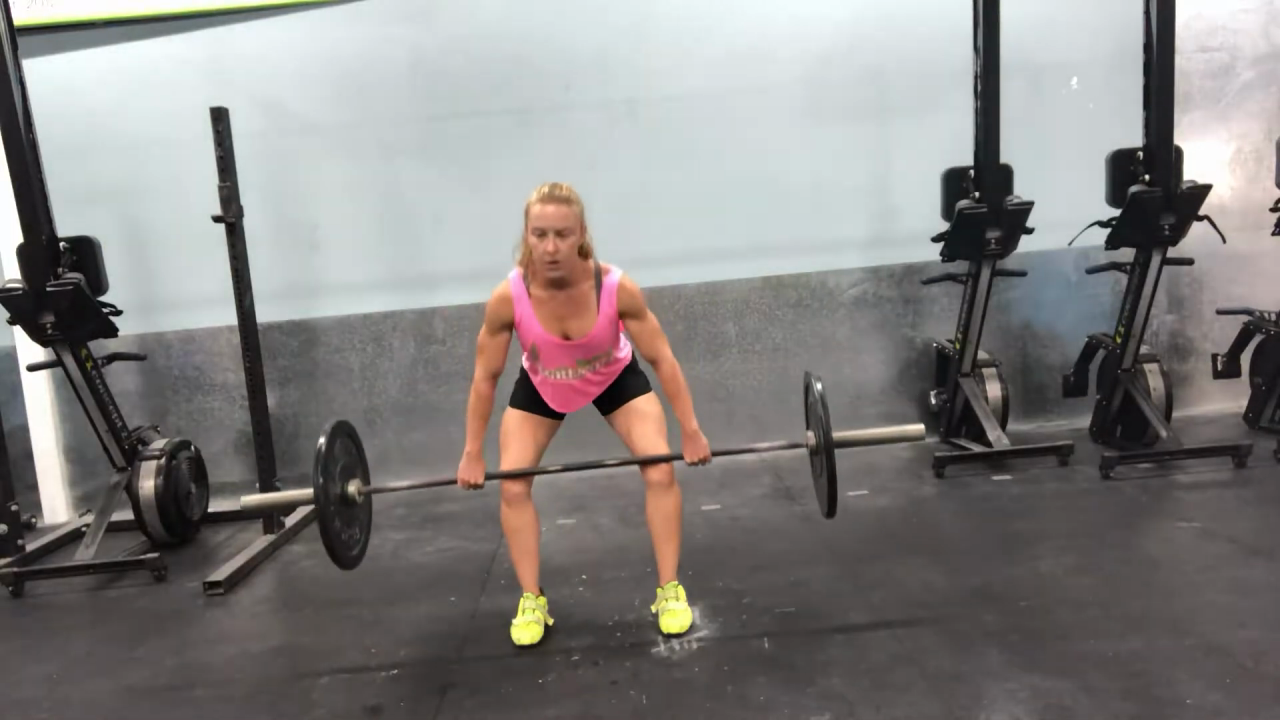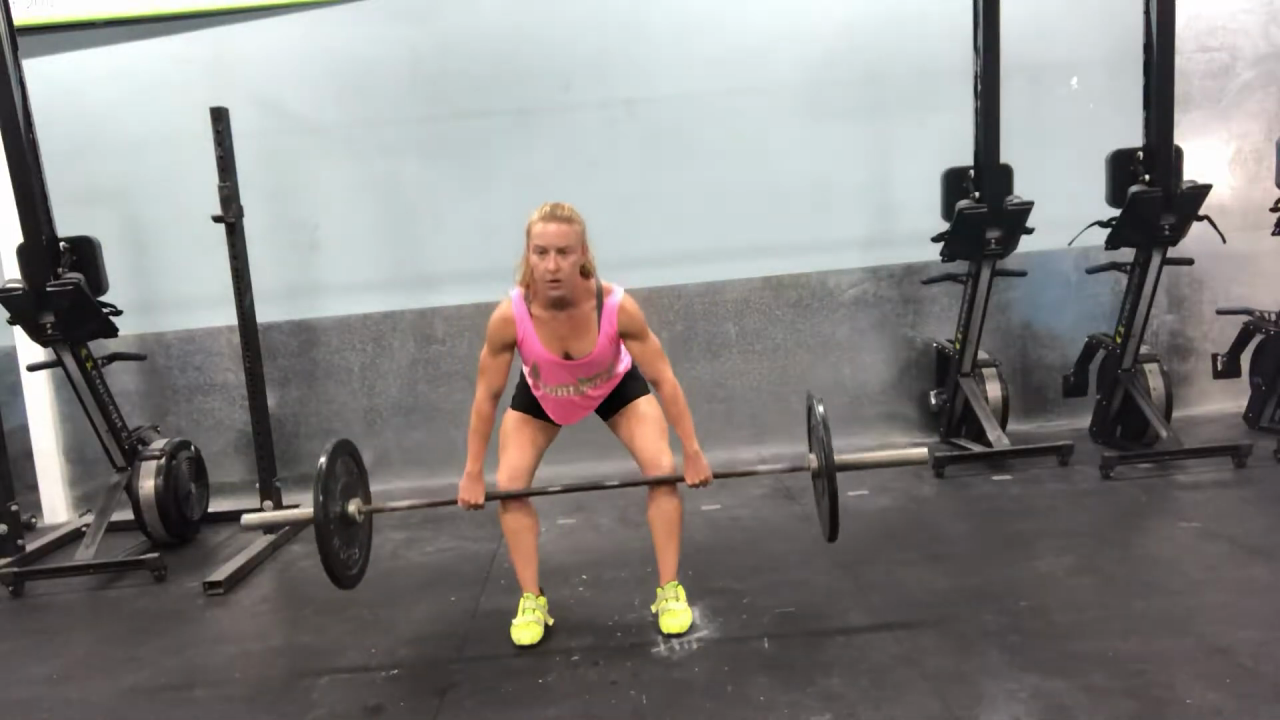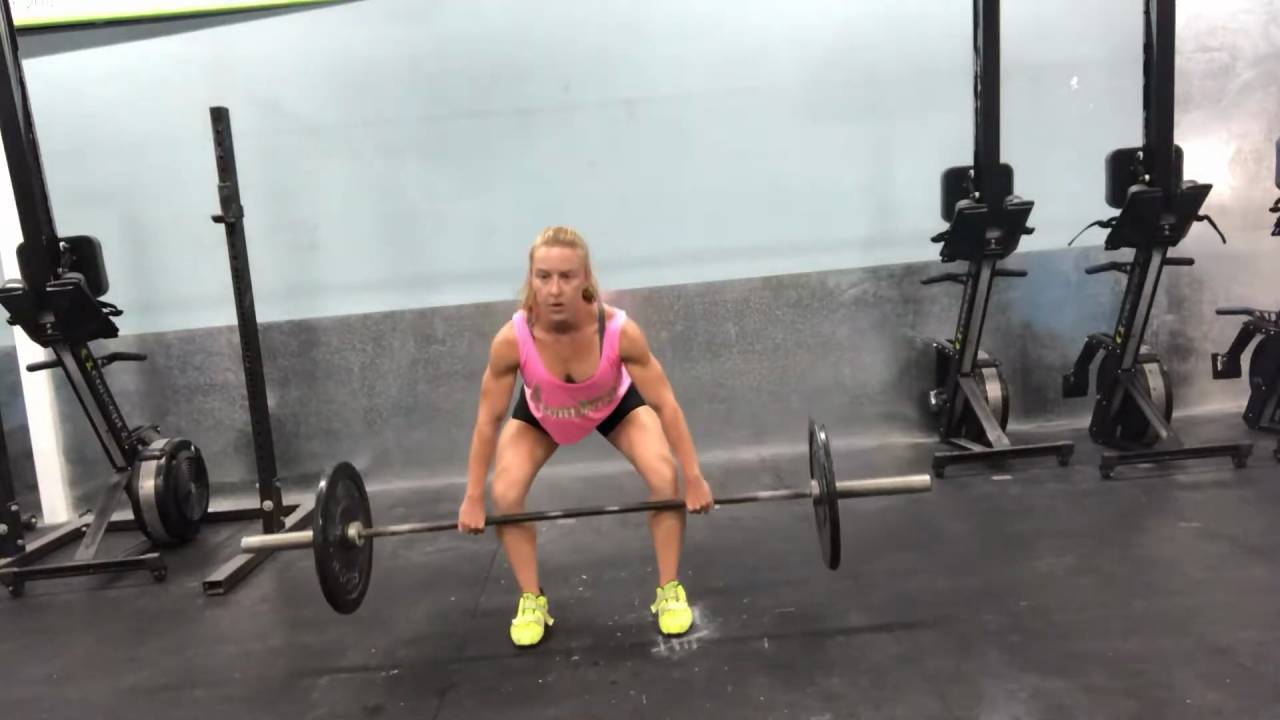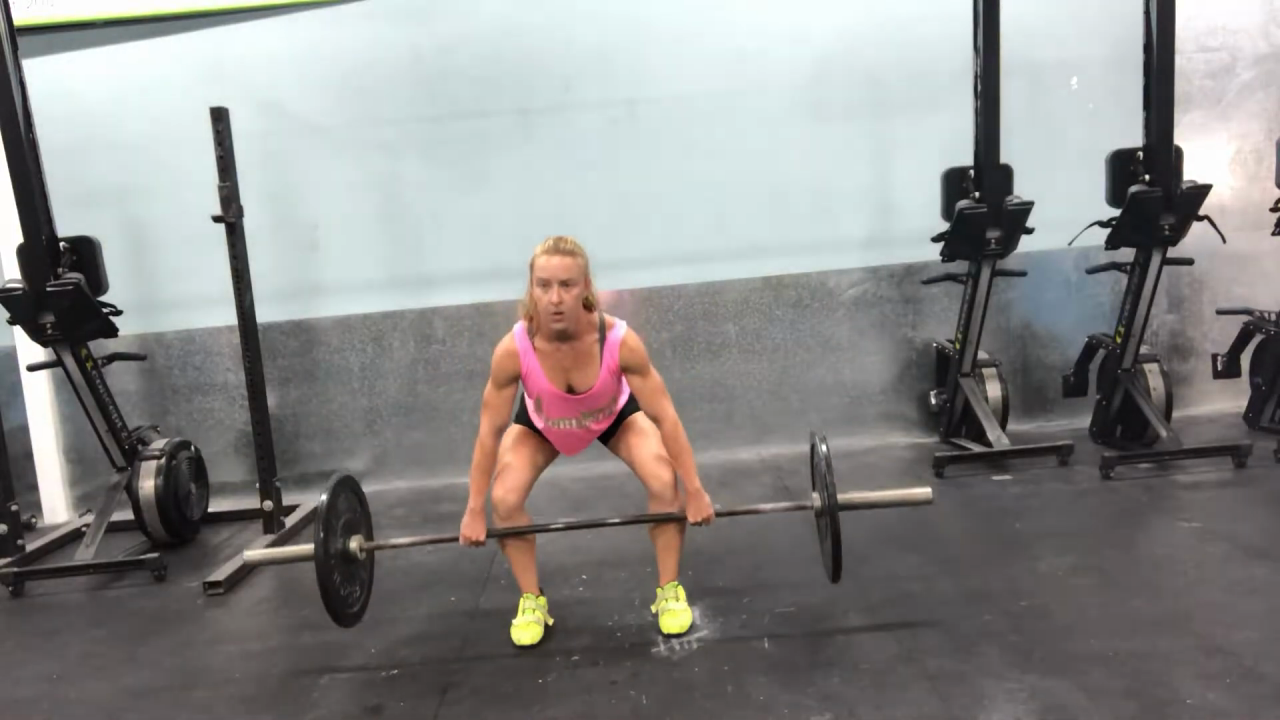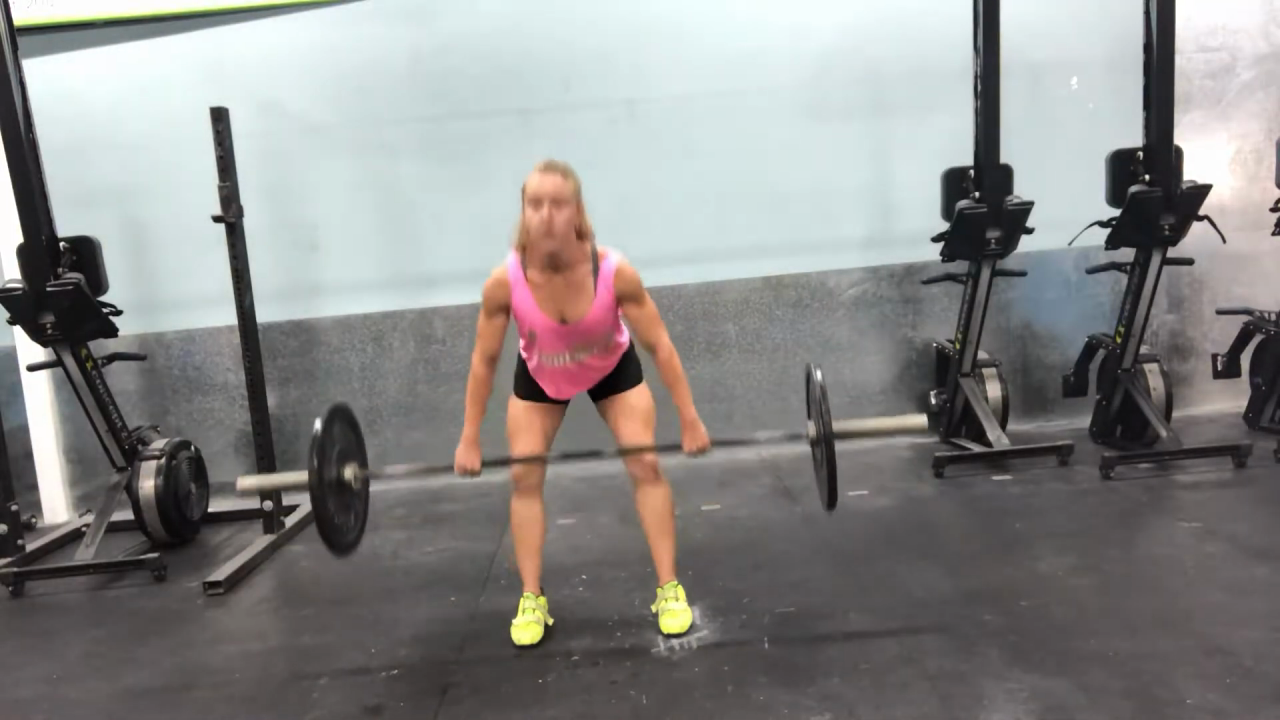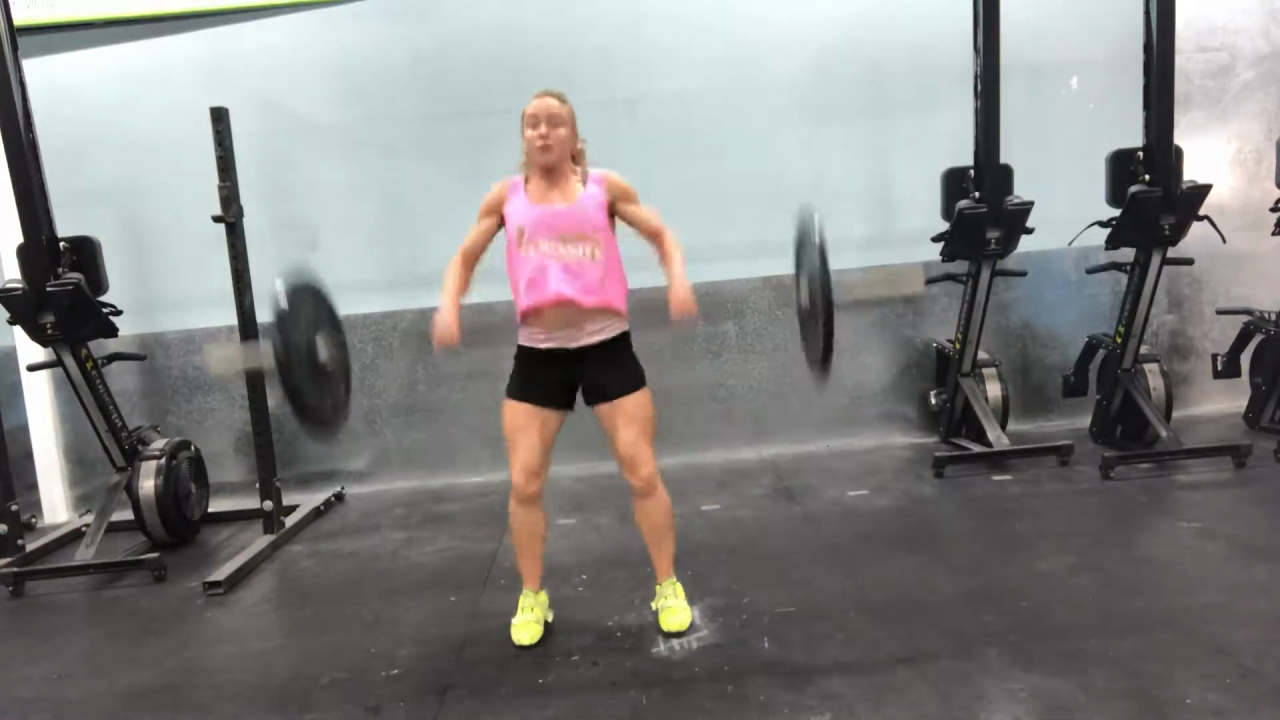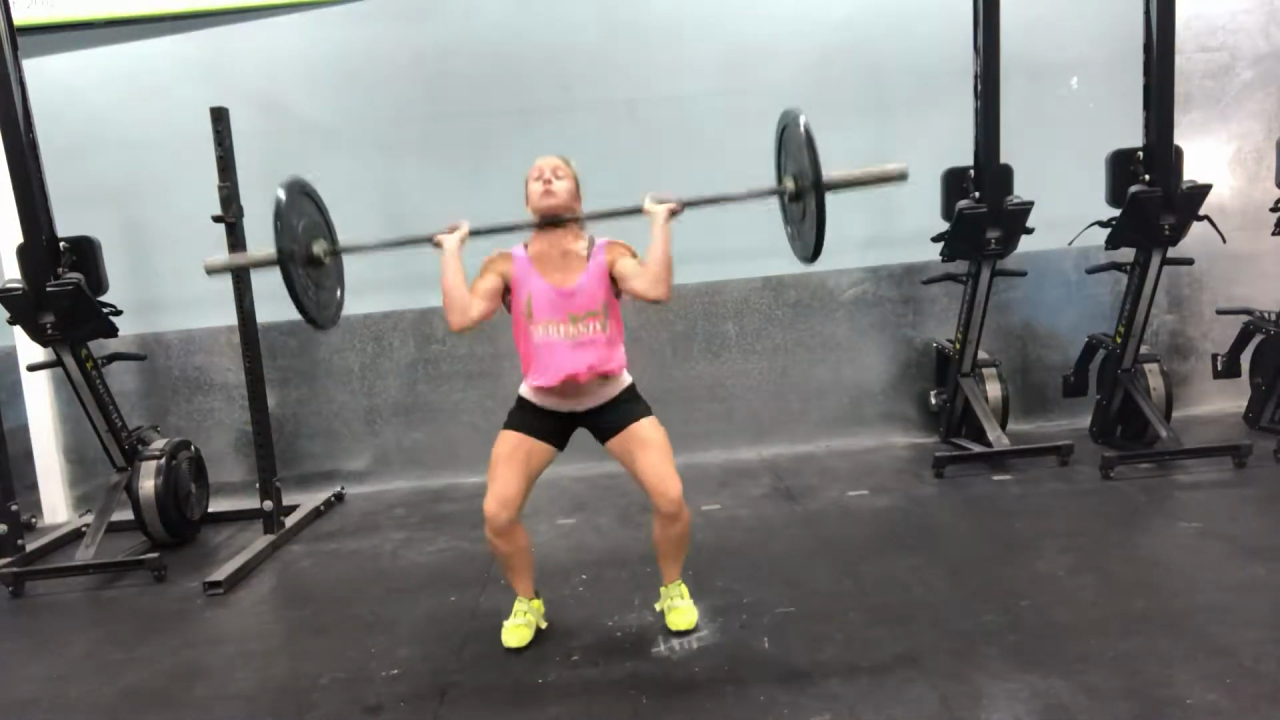
dt=0.3s
person 1, frame 1
left shoulder: (617, 288)
right shoulder: (507, 297)
left elbow: (662, 358)
right elbow: (485, 376)
left wrist: (691, 430)
right wrist: (472, 450)
left hip: (615, 378)
right hip: (539, 386)
left knee: (660, 471)
right knee: (512, 484)
left ankle: (669, 591)
right ankle: (532, 601)
person 1, frame 2
left shoulder: (618, 307)
right shoulder: (508, 316)
left elbow: (663, 379)
right elbow: (487, 395)
left wrist: (692, 451)
right wrist: (472, 472)
left hip: (616, 385)
right hip: (539, 394)
left knee: (663, 472)
right knee: (509, 486)
left ankle: (669, 591)
right ankle: (531, 601)
person 1, frame 3
left shoulder: (621, 331)
right shoulder: (511, 340)
left elbow: (665, 405)
right elbow: (488, 419)
left wrist: (693, 477)
right wrist: (473, 495)
left hip: (616, 405)
right hip: (540, 415)
left knee: (665, 479)
right knee: (505, 494)
left ankle: (669, 591)
right ankle: (532, 601)
person 1, frame 4
left shoulder: (620, 341)
right shoulder: (513, 349)
left elbow: (665, 417)
right elbow: (490, 431)
left wrist: (695, 489)
right wrist: (474, 508)
left hip: (615, 413)
right hip: (540, 423)
left knee: (665, 484)
right knee: (504, 500)
left ankle: (669, 592)
right ankle: (531, 602)
person 1, frame 5
left shoulder: (614, 271)
right shoulder: (504, 281)
left elbow: (658, 344)
right elbow: (485, 359)
left wrist: (689, 419)
right wrist: (469, 438)
left hip: (610, 367)
right hip: (540, 374)
left knee: (647, 467)
right knee: (524, 481)
left ankle: (669, 591)
right ankle: (532, 600)
person 1, frame 6
left shoulder: (603, 186)
right shoulder: (506, 195)
left elbow: (661, 234)
right elbow: (465, 256)
left wrist: (678, 281)
right wrist: (448, 306)
left hip: (604, 347)
right hip: (537, 353)
left knee: (642, 475)
right knee: (525, 483)
left ankle: (667, 588)
right ankle: (533, 598)
person 1, frame 7
left shoulder: (606, 254)
right shoulder: (508, 264)
left elbow: (654, 290)
right elbow: (461, 318)
left wrist: (659, 223)
right wrist: (451, 250)
left hip: (611, 397)
right hip: (539, 405)
left knee: (670, 499)
right knee: (498, 514)
left ankle: (674, 590)
right ankle: (527, 602)
